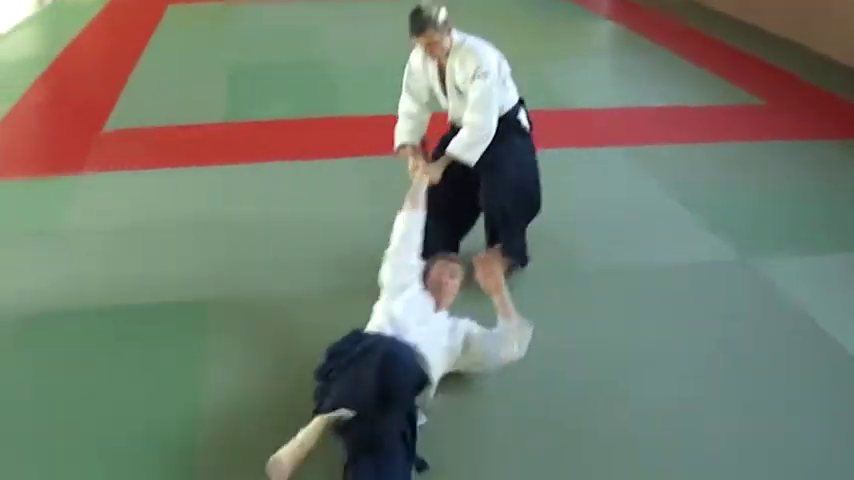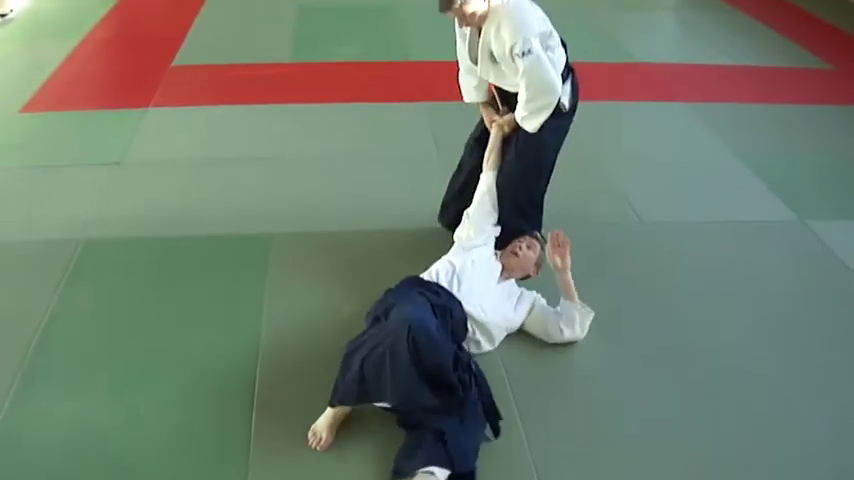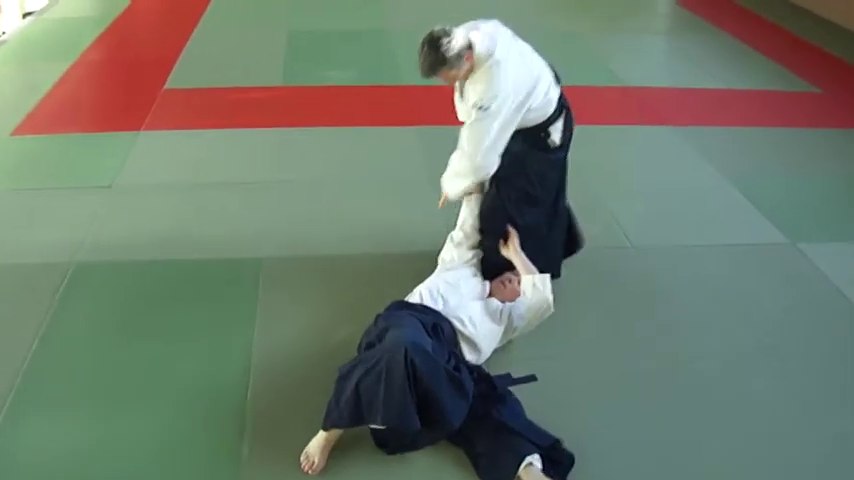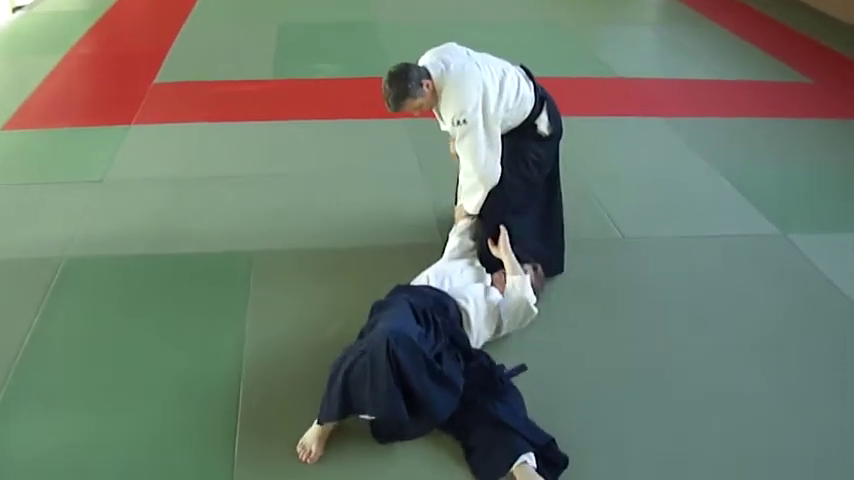
dt=0.5s
person 1, frame 1
left shoulder: (459, 334)
right shoulder: (405, 288)
left elbow: (509, 349)
right elbow: (407, 234)
left wrist: (499, 292)
right wrist: (420, 180)
left hip: (395, 398)
right hip: (371, 358)
right knee: (395, 361)
right ankle: (307, 438)
person 1, frame 2
left shoulder: (522, 301)
right shoulder: (479, 245)
left elbow: (571, 328)
right elbow: (488, 192)
left wrist: (563, 271)
right wrist: (496, 134)
left hip: (446, 340)
right hip: (420, 300)
left knee: (460, 404)
right knee: (413, 328)
right ankle: (338, 409)
person 1, frame 3
left shoulder: (507, 317)
right shoulder: (465, 270)
left elbow: (542, 298)
right elbow: (468, 230)
left wrist: (516, 254)
left hip: (446, 362)
left knee: (490, 408)
right knee: (408, 349)
right ankle: (331, 432)
person 1, frame 4
left shoulder: (502, 309)
right shoulder: (465, 262)
left elbow: (524, 299)
left wrist: (506, 252)
left hip: (446, 342)
left knee: (489, 395)
right knee: (393, 340)
right ankle: (326, 423)
person 2, frame 1
left shoulder: (479, 58)
right shoulder: (419, 59)
left elbow: (480, 124)
right elbow: (412, 107)
left wrist: (443, 162)
right wrist: (410, 149)
left hip: (503, 126)
right hip: (464, 124)
left knee: (499, 191)
right knee: (440, 186)
left ankle: (507, 251)
right ankle: (439, 249)
person 2, frame 2
left shoulder: (517, 22)
left elbow: (543, 89)
left wrist: (516, 118)
right wrist: (485, 107)
left hip: (550, 97)
right hip: (512, 90)
left knee: (519, 175)
right knee: (481, 151)
person 2, frame 3
left shoulder: (494, 82)
right shoulder: (465, 38)
left elbow: (476, 155)
right elbow: (464, 88)
left wrist: (450, 187)
right wrist: (468, 127)
left hip: (543, 130)
right hip: (516, 118)
left knee: (506, 205)
right knee: (539, 191)
left ankle: (504, 276)
right ankle: (556, 248)
person 2, frame 4
left shoulder: (462, 104)
right shoulder: (427, 65)
left elbow: (481, 165)
left wrist: (469, 206)
right wrist: (456, 136)
left hip: (535, 126)
right hip: (516, 107)
left knee: (502, 204)
